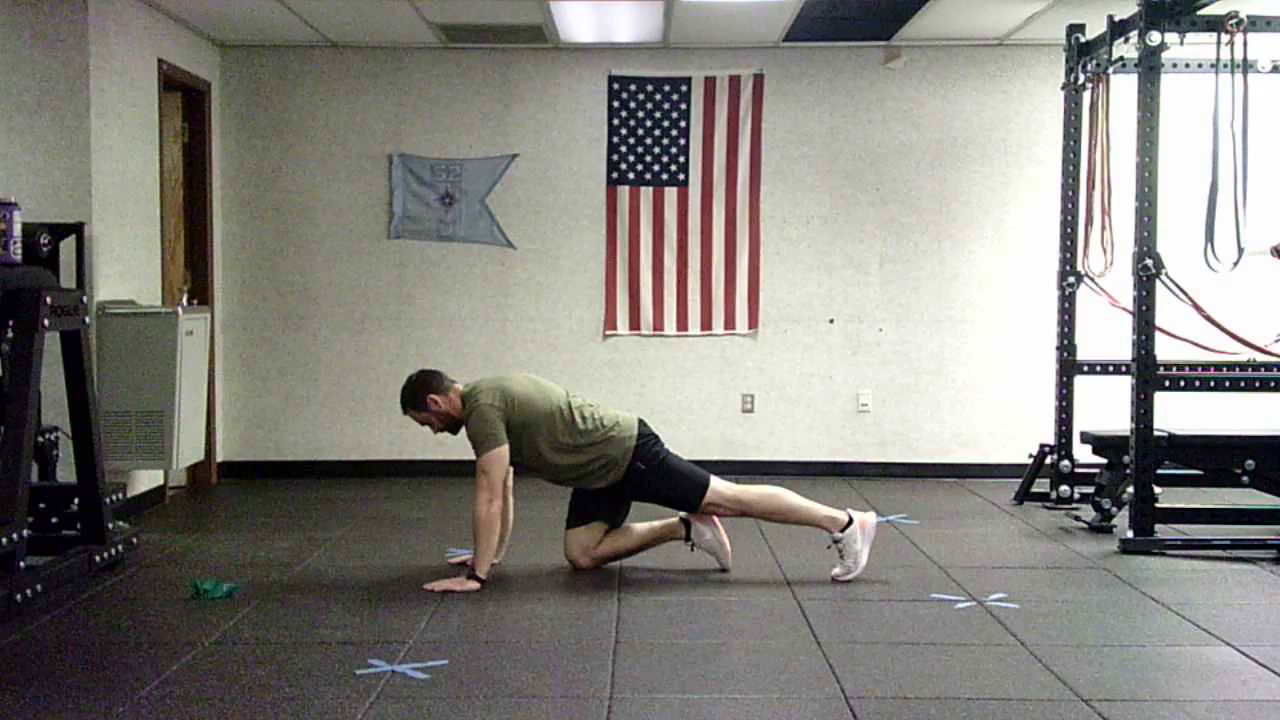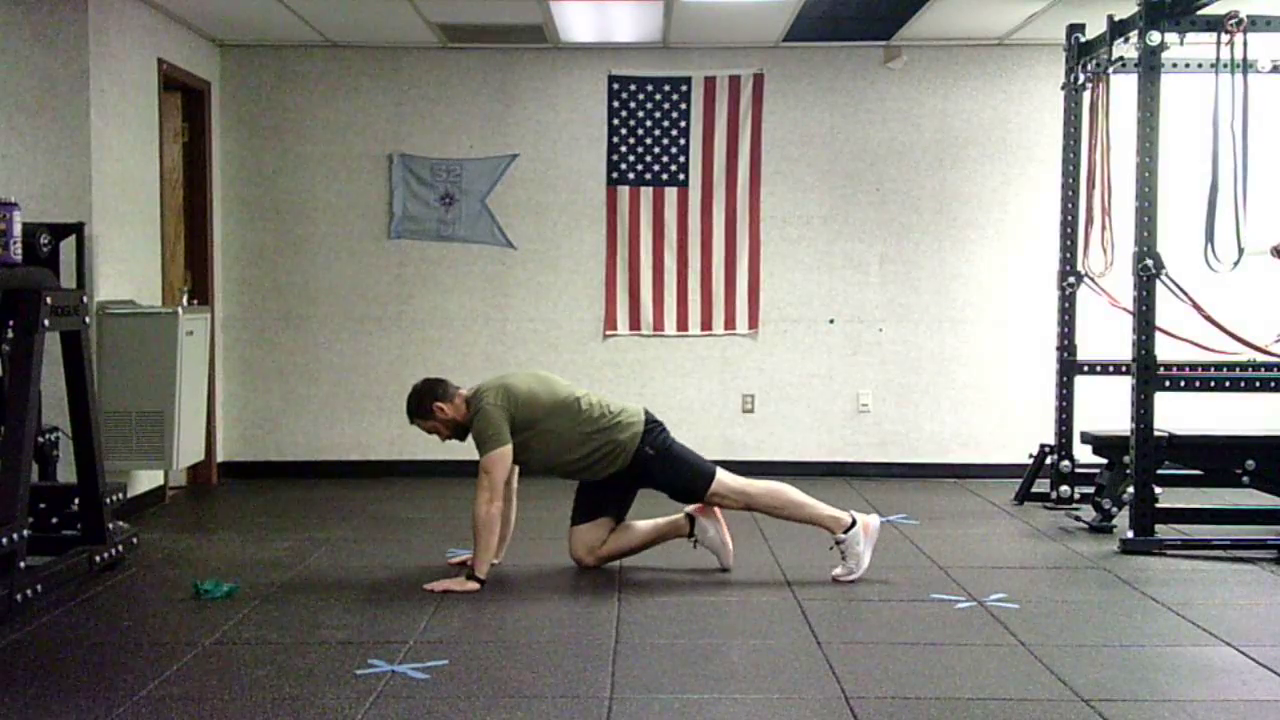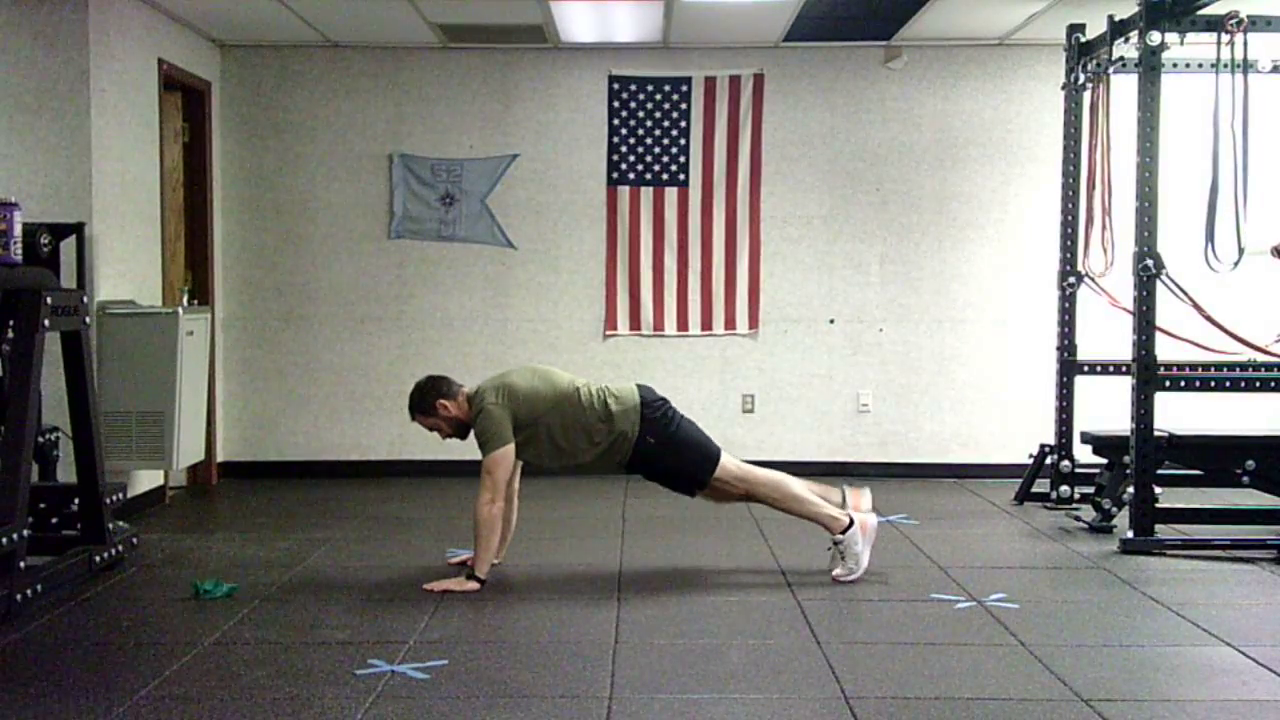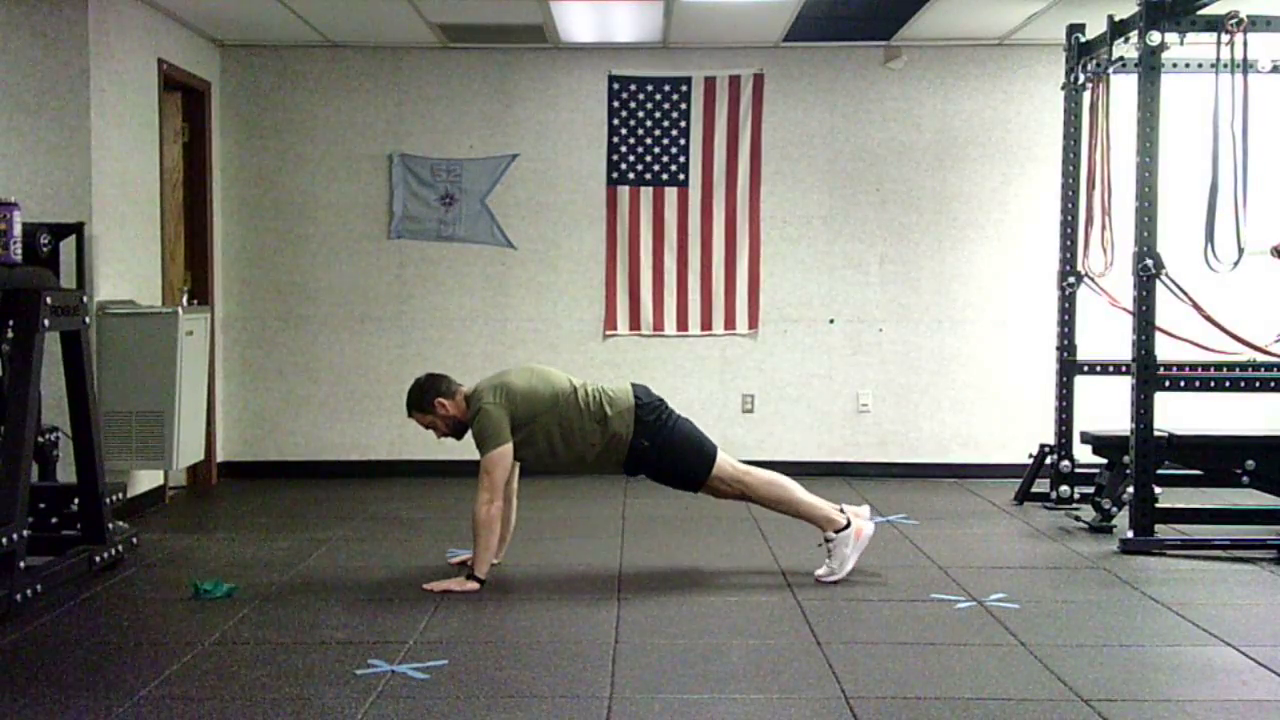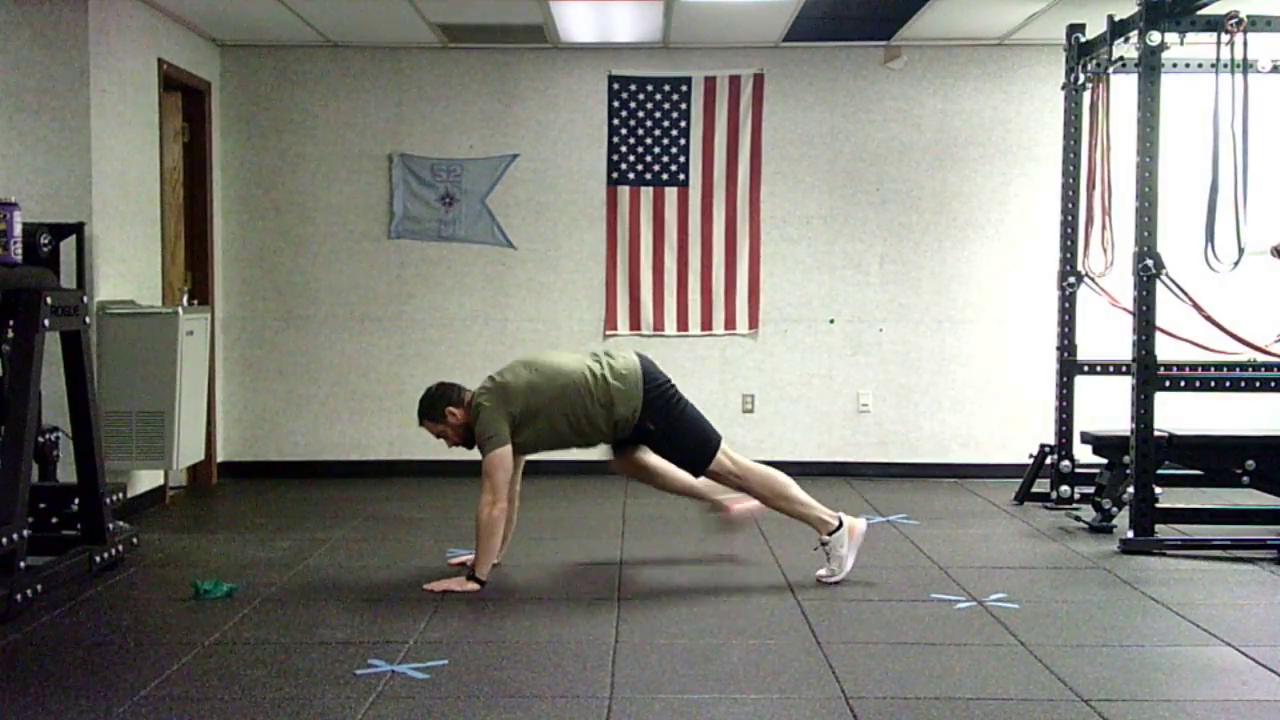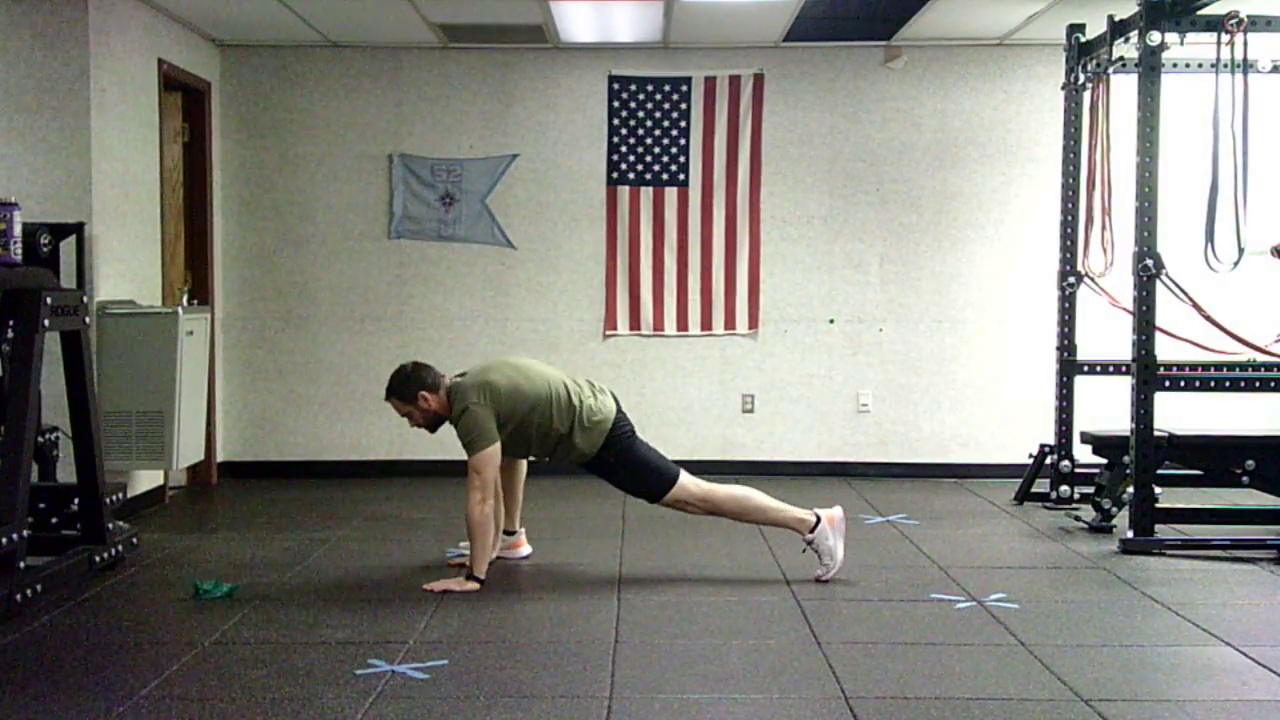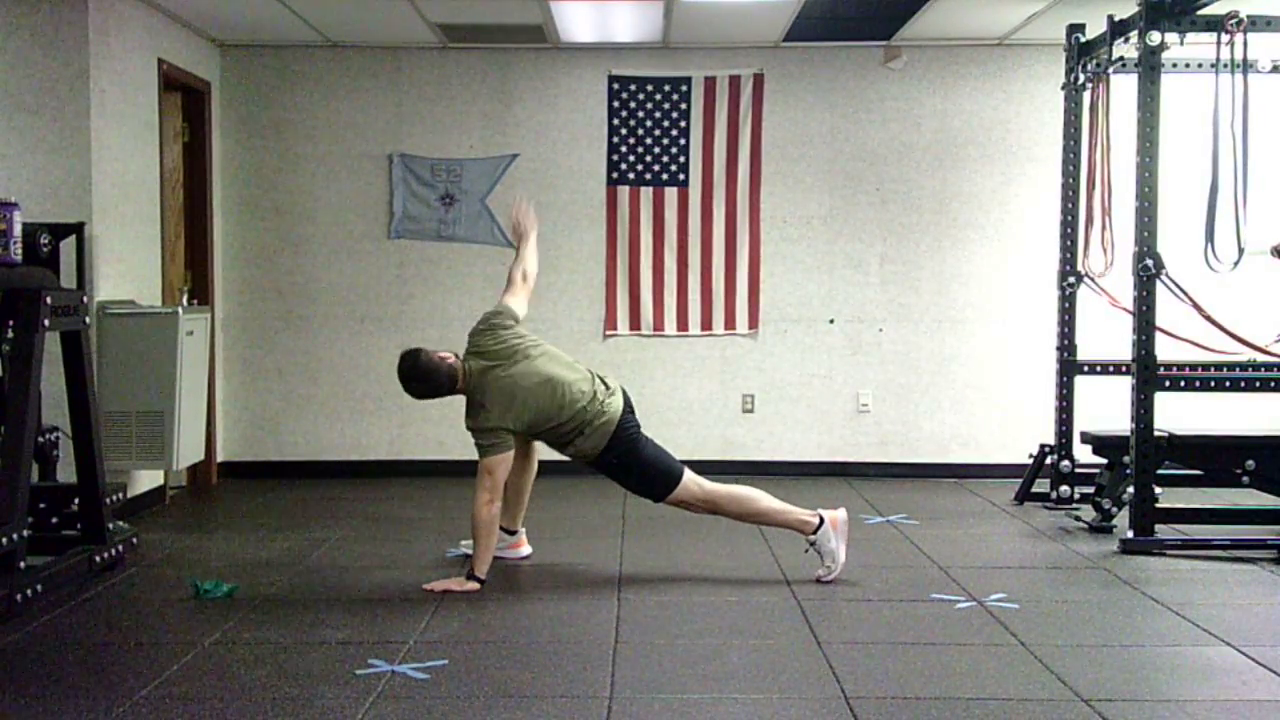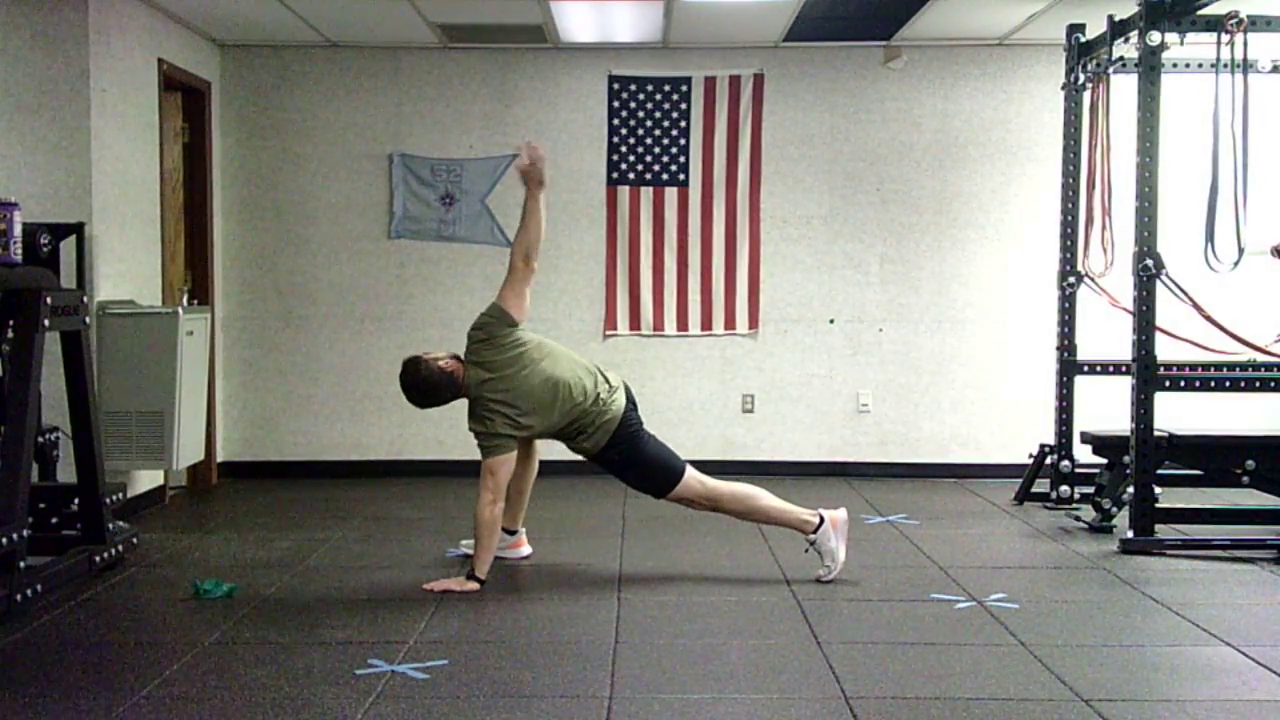
dt=0.5s
person 1, frame 1
left shoulder: (481, 410)
right shoulder: (491, 397)
left elbow: (489, 497)
right elbow: (504, 489)
left wrist: (475, 575)
right wrist: (492, 553)
left hip: (626, 454)
right hip: (608, 463)
left knee: (727, 499)
right knee: (582, 556)
left ankle: (845, 523)
right ankle: (687, 528)
person 1, frame 2
left shoulder: (486, 411)
right shoulder: (495, 403)
left elbow: (490, 499)
right elbow: (507, 490)
left wrist: (476, 575)
right wrist: (494, 553)
left hip: (634, 442)
right hip: (614, 453)
left knee: (732, 492)
right knee: (586, 552)
left ankle: (850, 525)
right ankle: (691, 524)
person 1, frame 3
left shoulder: (489, 410)
right shoulder: (498, 401)
left elbow: (492, 498)
right elbow: (509, 491)
left wrist: (476, 576)
right wrist: (493, 553)
left hip: (639, 426)
right hip: (633, 428)
left knee: (735, 480)
right knee: (723, 486)
left ankle: (846, 526)
right ankle: (842, 501)
person 1, frame 4
left shoulder: (487, 410)
right shoulder: (495, 398)
left elbow: (491, 499)
right elbow: (507, 489)
left wrist: (475, 576)
right wrist: (493, 553)
left hip: (635, 425)
right hip: (629, 425)
left knee: (733, 477)
right knee: (727, 484)
left ankle: (842, 527)
right ankle: (844, 515)
person 1, frame 5
left shoulder: (488, 413)
right shoulder: (500, 402)
left elbow: (494, 500)
right elbow: (510, 490)
left wrist: (476, 576)
right wrist: (492, 553)
left hip: (636, 398)
right hip: (627, 378)
left knee: (729, 468)
right knee: (627, 461)
left ankle: (835, 527)
right ankle: (727, 502)
person 1, frame 6
left shoulder: (469, 408)
right shoulder: (465, 383)
left elbow: (482, 496)
right elbow: (489, 481)
left wrist: (475, 574)
right wrist: (491, 539)
left hip: (599, 436)
right hip: (594, 409)
left knee: (697, 496)
left ankle: (815, 522)
right ankle: (510, 538)
person 1, frame 7
left shoulder: (490, 415)
right shoulder: (488, 338)
left elbow: (488, 498)
right elbow: (523, 281)
left wrist: (475, 577)
right wrist: (527, 233)
left hip: (608, 442)
right hip: (605, 396)
left knee: (703, 497)
left ankle: (817, 526)
right ankle: (511, 537)
person 1, frame 8
left shoulder: (491, 414)
right shoulder: (488, 339)
left elbow: (493, 493)
right elbow: (525, 267)
left wrist: (475, 575)
right wrist: (535, 191)
left hip: (609, 432)
right hip: (605, 389)
left knee: (702, 495)
left ankle: (817, 524)
right ankle: (511, 538)
